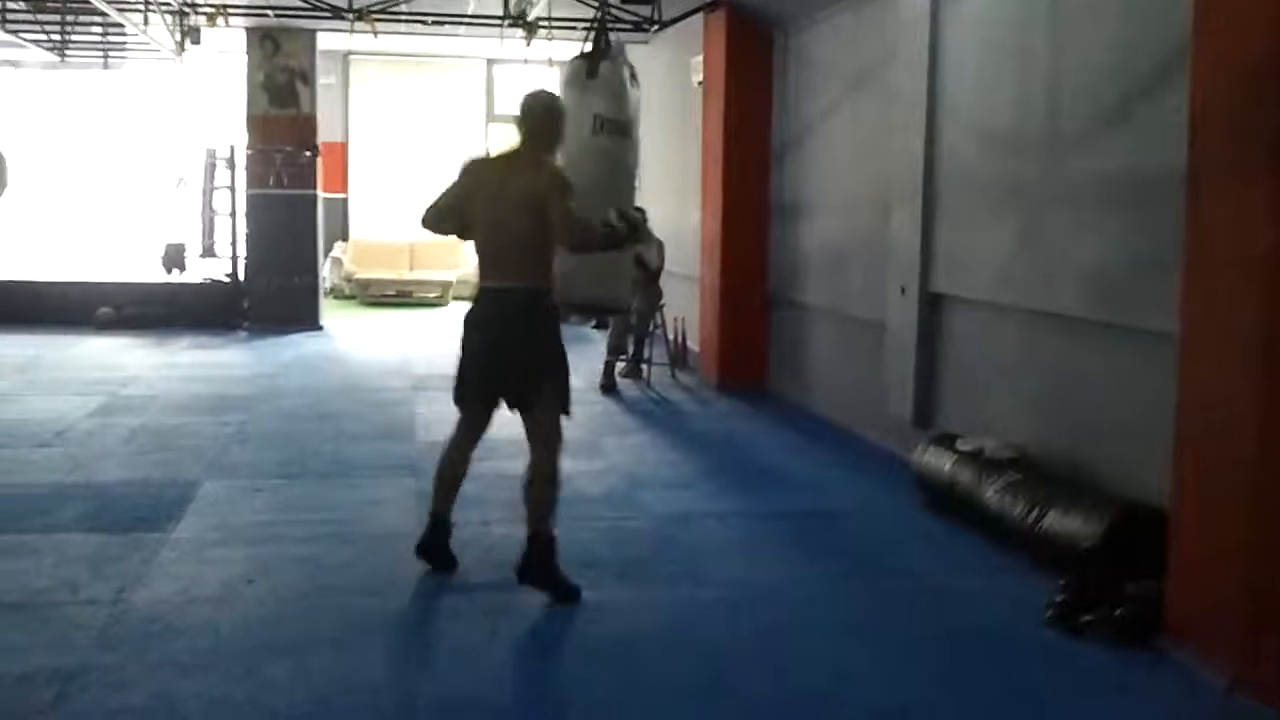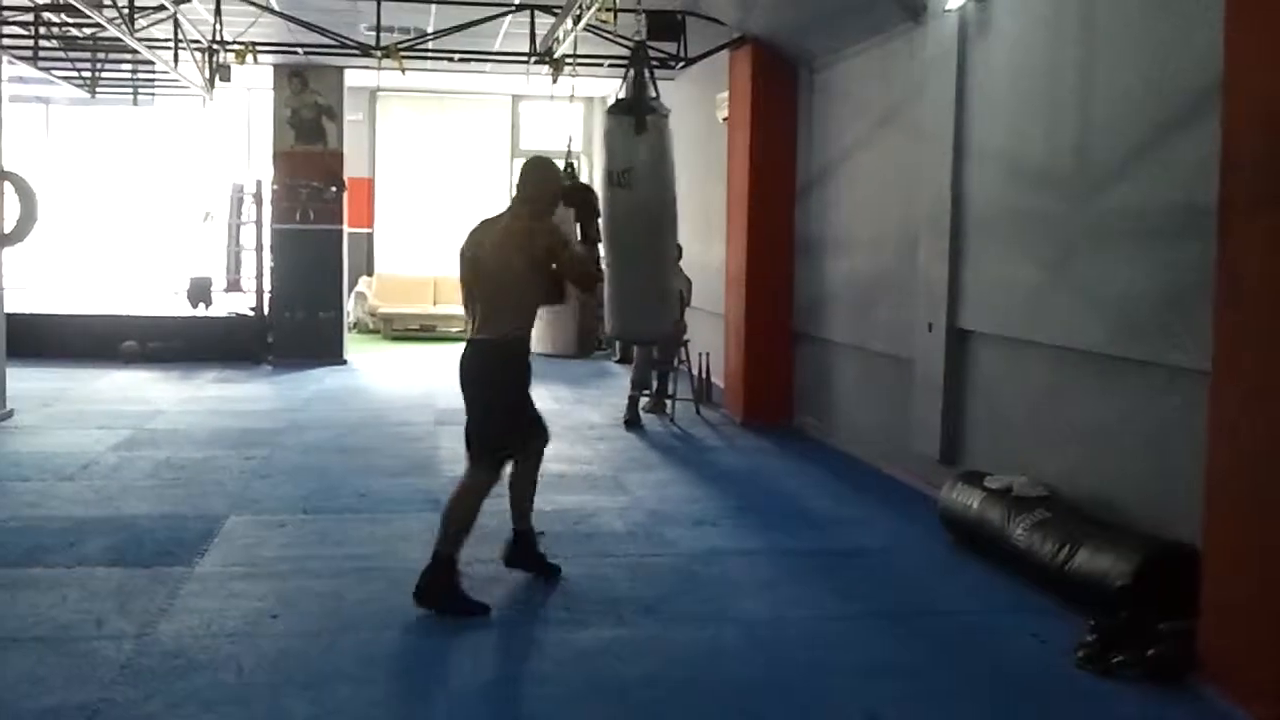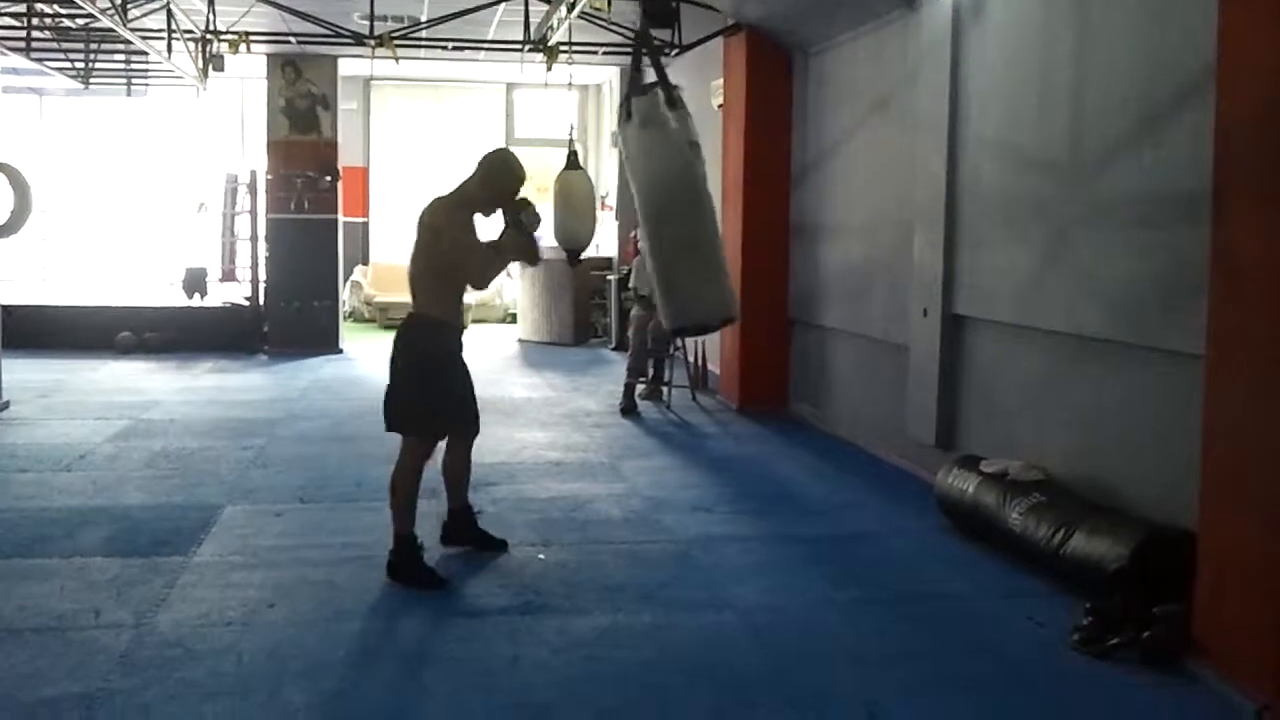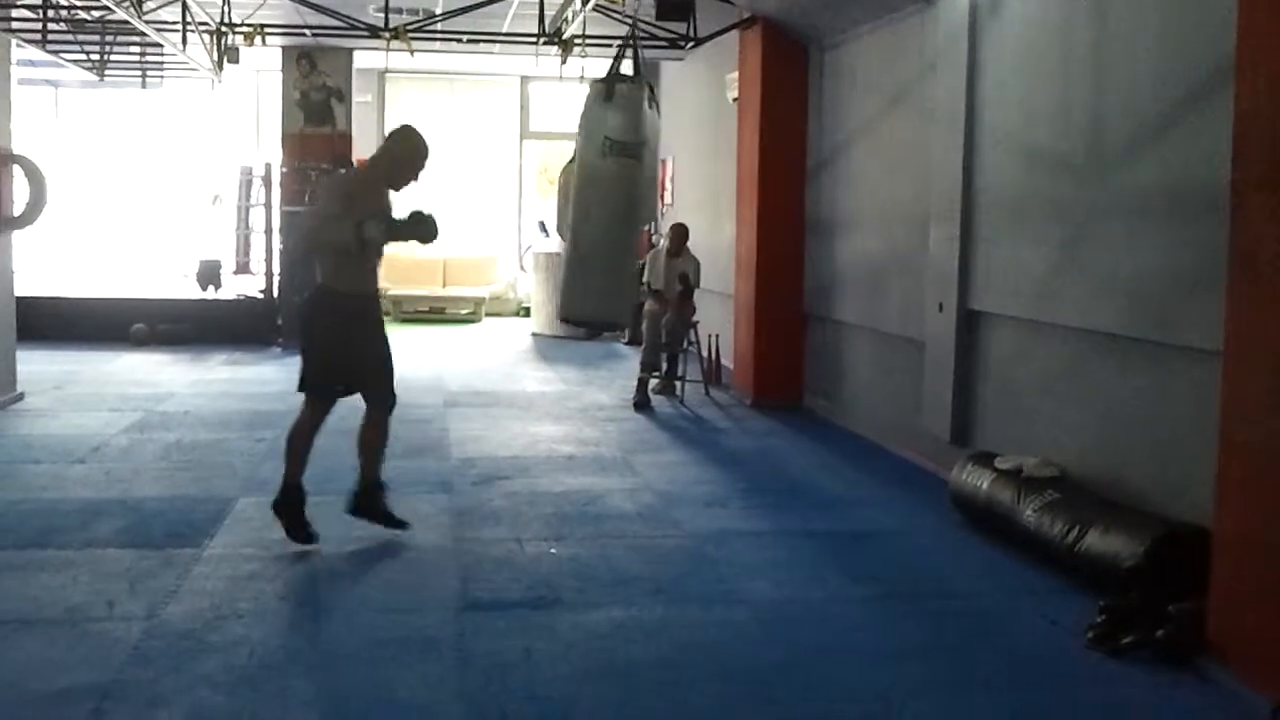
dt=1s
person 1, frame 1
left shoulder: (477, 171)
right shoulder: (549, 179)
left elbow: (433, 219)
right elbow: (573, 238)
right wrist: (619, 233)
left hip: (486, 308)
right hip: (528, 311)
left knee: (469, 425)
right knee: (545, 437)
left ankle: (436, 533)
right ankle: (538, 556)
person 1, frame 2
left shoulder: (482, 232)
right shoulder: (540, 230)
right elbow: (588, 281)
left hip: (480, 354)
right hip: (501, 358)
left knee: (533, 440)
right knee: (483, 471)
left ankle: (523, 543)
right ankle: (438, 578)
person 1, frame 3
left shoulder: (461, 216)
right shoulder: (445, 215)
left elbow: (476, 267)
right elbow: (477, 275)
left wrist: (517, 242)
right wrist: (516, 236)
left hip: (443, 338)
right hip: (424, 339)
left knee: (463, 433)
right knee: (418, 445)
left ankle: (460, 522)
right ankle: (404, 554)
person 1, frame 4
left shoulder: (379, 193)
right shoulder: (341, 187)
right elbow: (307, 240)
right wrist: (367, 230)
left hip: (366, 307)
right hip: (332, 307)
left knee: (381, 403)
right knee: (318, 406)
left ankle: (368, 494)
right ankle: (290, 497)
